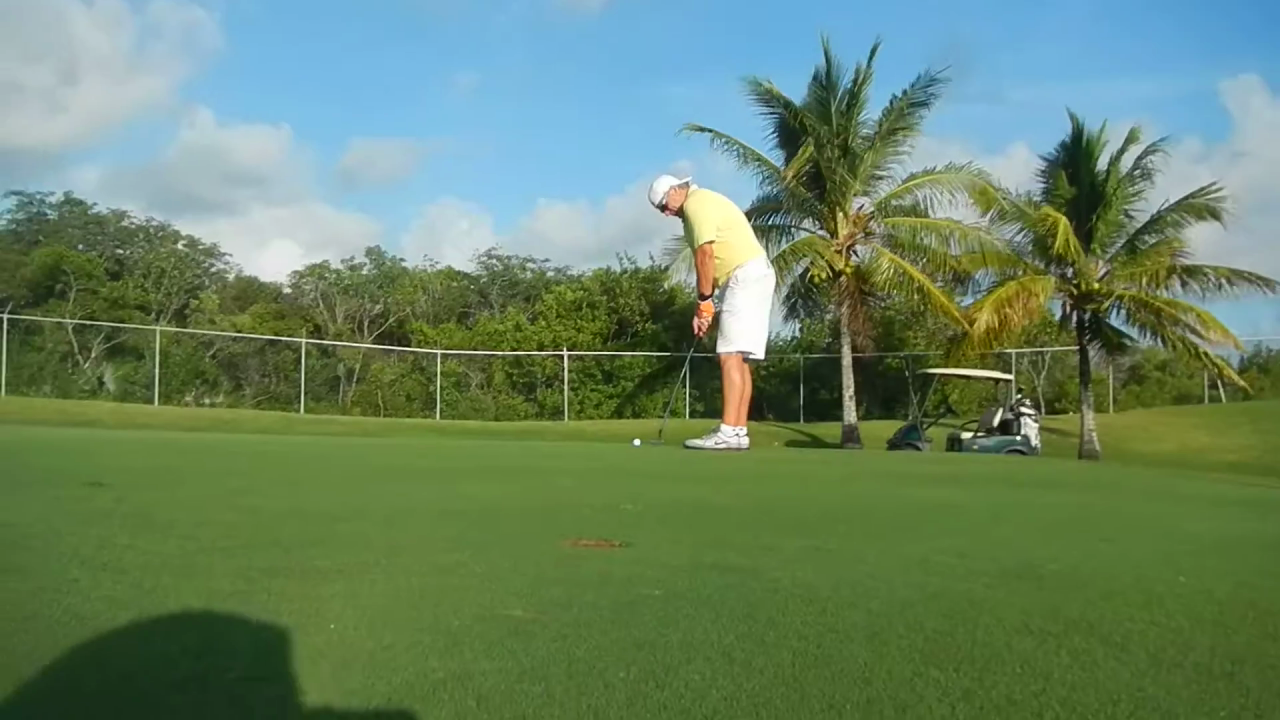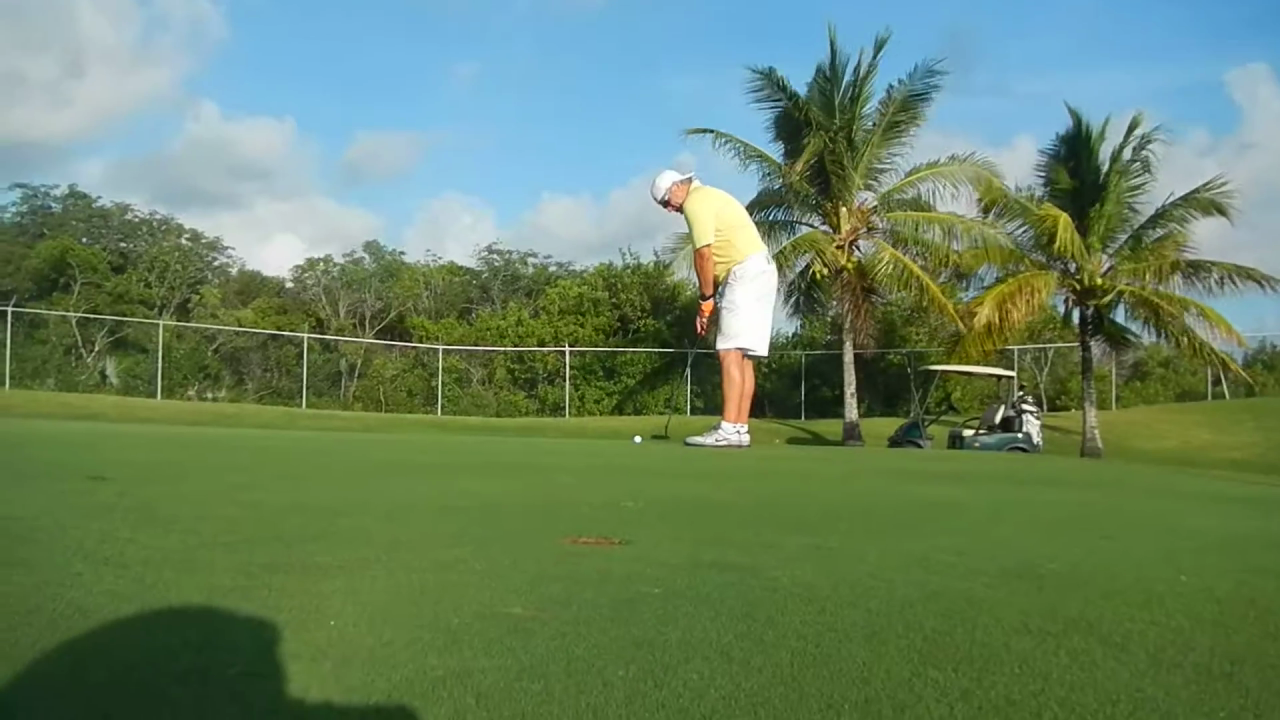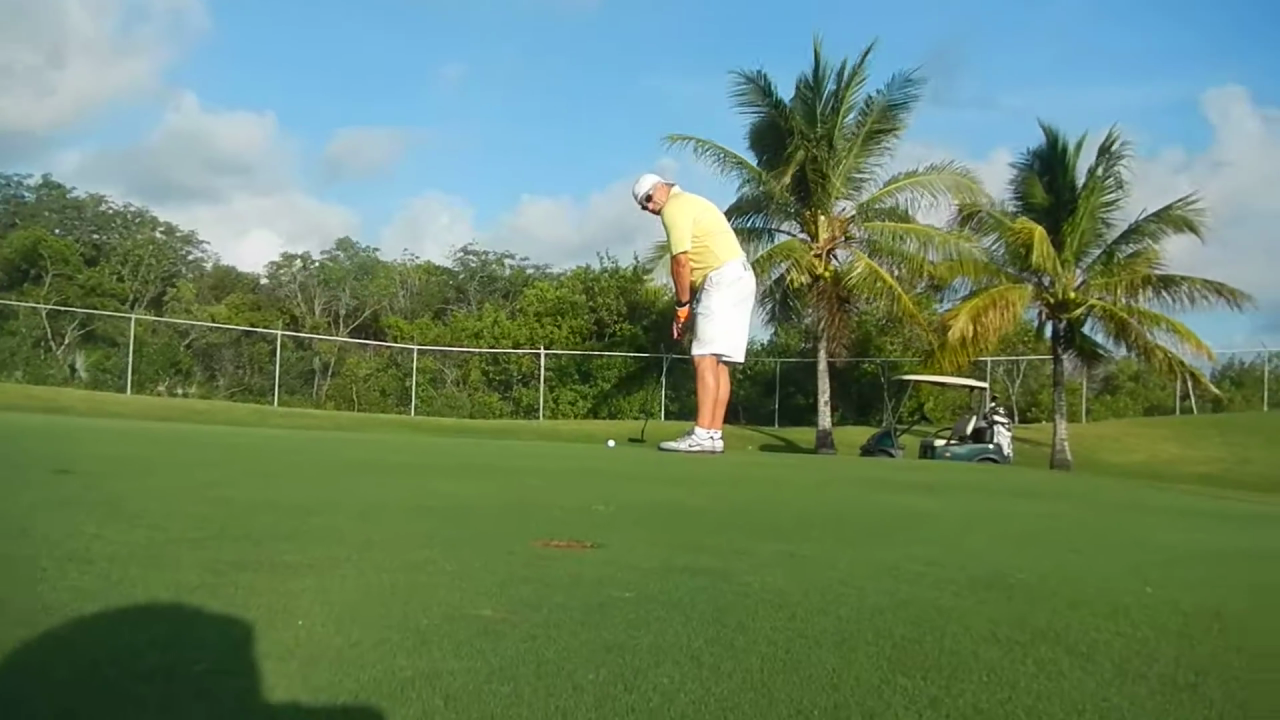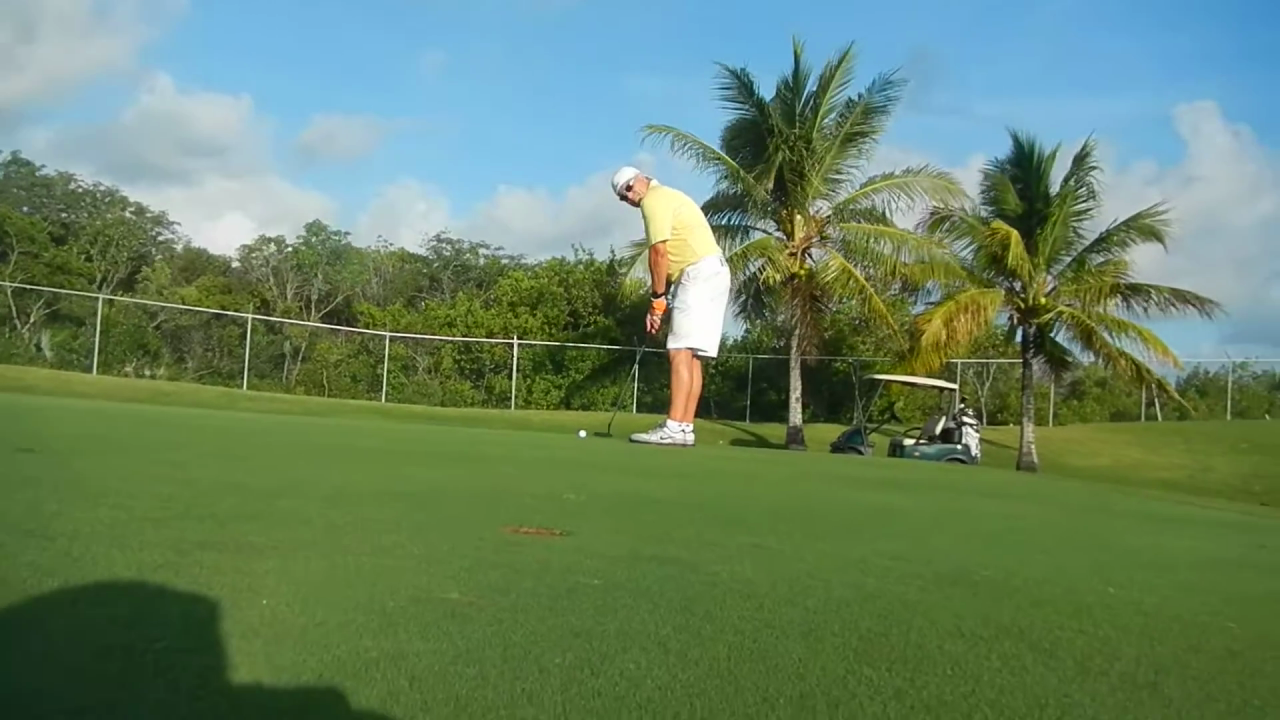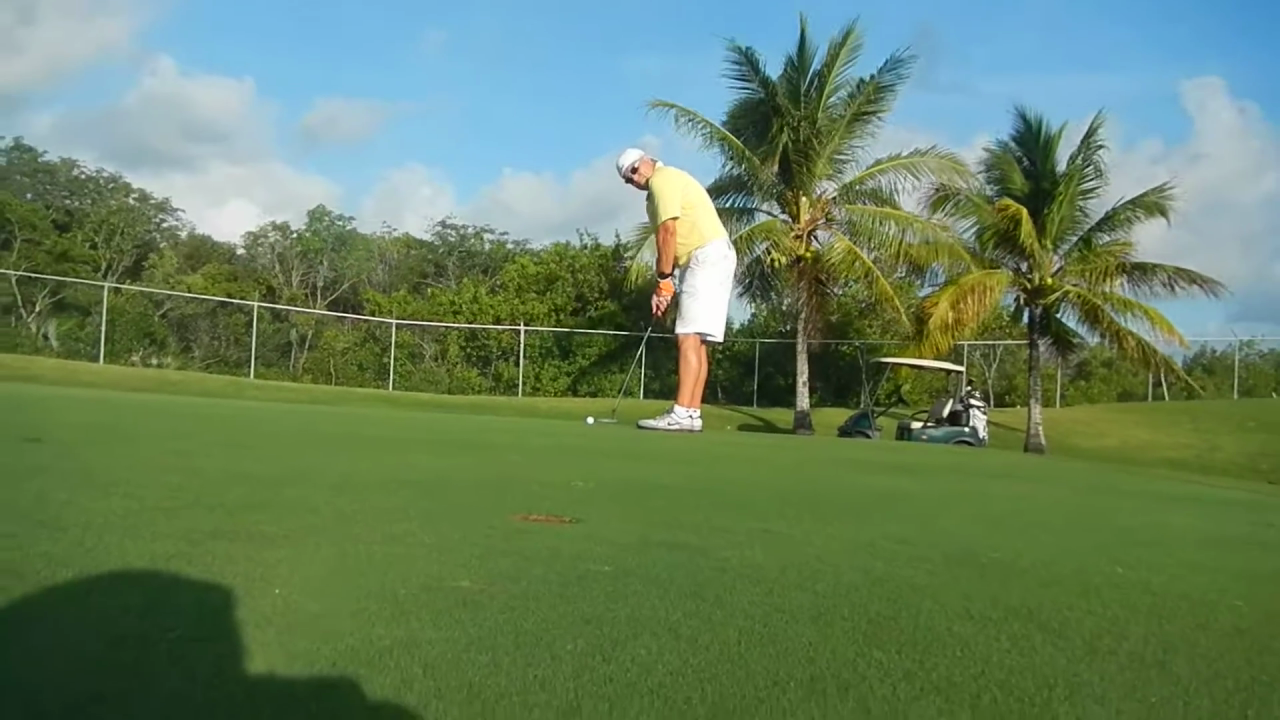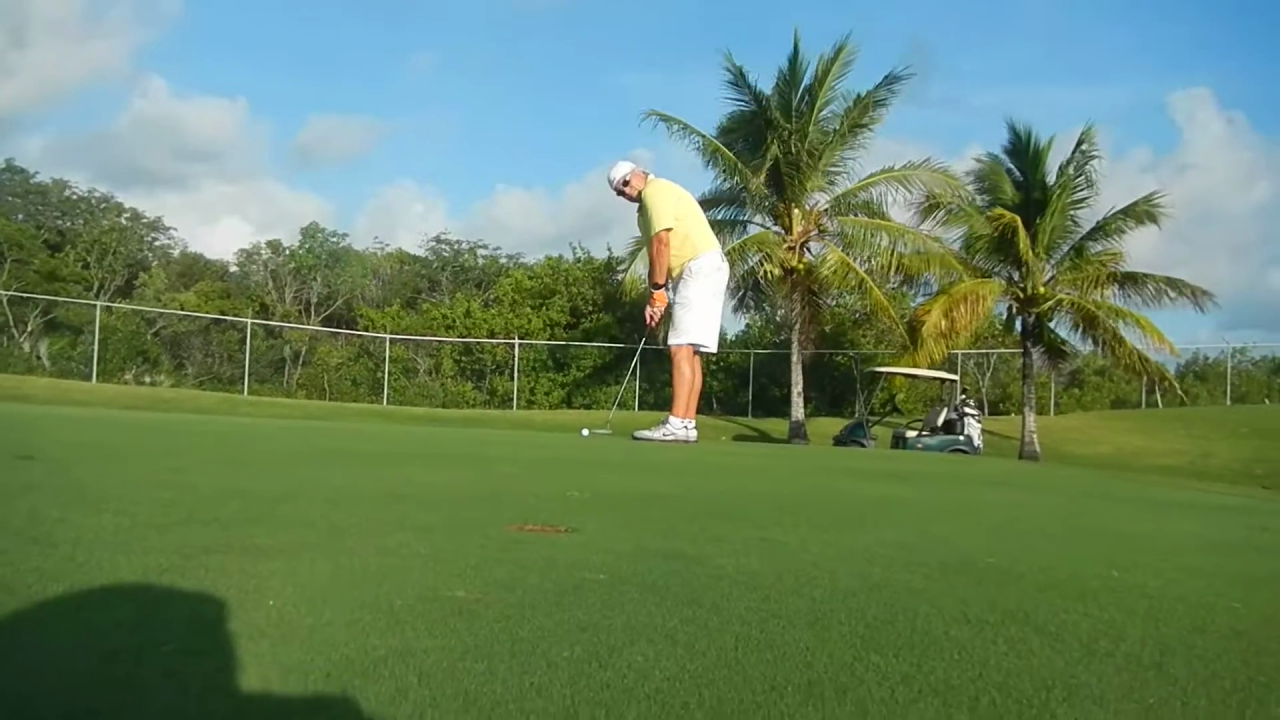
dt=0.2s
person 1, frame 1
left shoulder: (697, 202)
right shoulder: (691, 217)
left elbow: (706, 255)
right elbow: (705, 264)
left wrist: (704, 302)
right wrist: (703, 307)
left hip: (747, 276)
right hip: (742, 280)
left knee: (731, 355)
right knee: (738, 357)
left ankle: (728, 431)
right ankle: (738, 431)
person 1, frame 2
left shoulder: (696, 201)
right shoulder: (705, 201)
left elbow: (704, 256)
right elbow: (712, 260)
left wrist: (705, 300)
right wrist: (708, 302)
left hip: (747, 273)
right hip: (755, 273)
left knee: (730, 352)
right knee: (742, 355)
left ankle: (729, 429)
right ankle: (740, 428)
person 1, frame 3
left shoulder: (674, 207)
right shoulder: (685, 205)
left elbow: (680, 263)
right elbow: (690, 265)
left wrist: (682, 307)
right wrist: (684, 308)
left hip: (724, 279)
right hip: (736, 279)
left knee: (706, 357)
right knee: (718, 360)
left ankle: (703, 434)
right ankle: (713, 434)
person 1, frame 4
left shoulder: (655, 199)
right shoulder: (663, 201)
left elbow: (658, 253)
right elbow: (667, 259)
left wrist: (657, 299)
right wrist: (659, 301)
left hip: (700, 274)
right hip: (709, 275)
left knee: (680, 351)
right knee: (692, 355)
left ankle: (674, 427)
right ankle: (684, 427)
person 1, frame 5
left shoulder: (662, 178)
right shoulder: (654, 196)
left elbow: (668, 231)
right elbow: (667, 242)
left wrist: (663, 280)
right wrist: (662, 287)
left hip: (707, 257)
right hip: (704, 261)
left knee: (689, 336)
right knee: (697, 339)
left ankle: (681, 413)
right ankle: (692, 413)
person 1, frame 6
left shoulder: (656, 190)
right shoulder: (643, 210)
left elbow: (662, 242)
right elbow: (655, 256)
left wrist: (657, 290)
right wrist: (654, 297)
left hip: (701, 268)
right hip: (693, 273)
left knee: (682, 347)
right knee: (690, 350)
left ankle: (677, 423)
right ankle: (687, 424)
